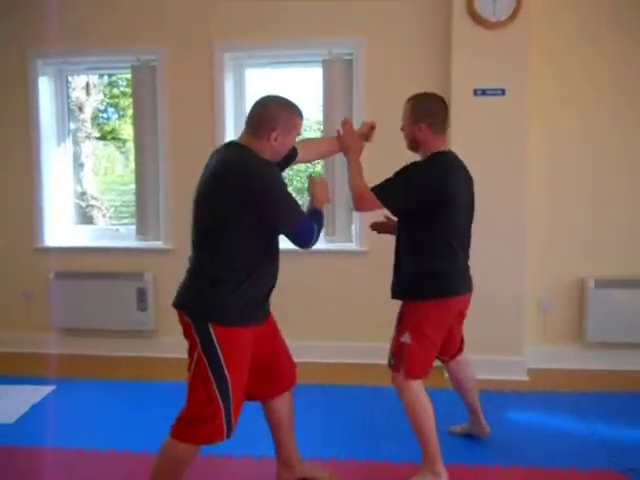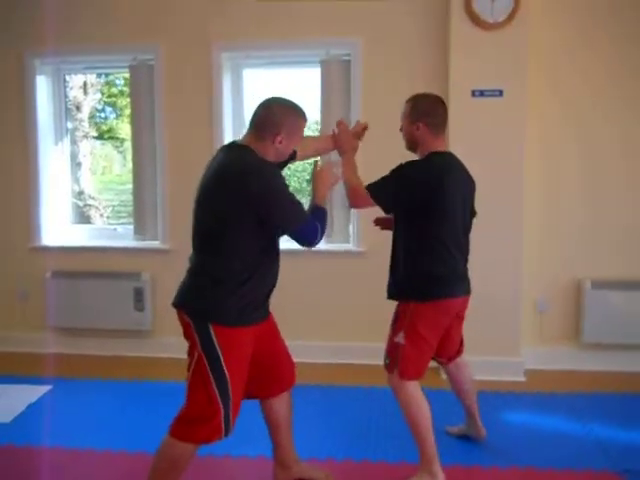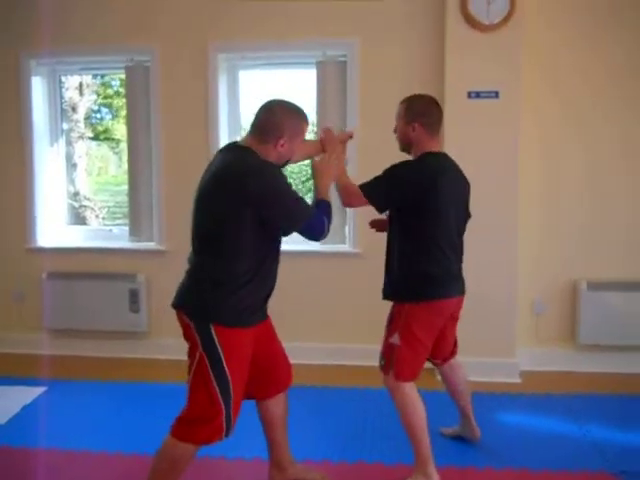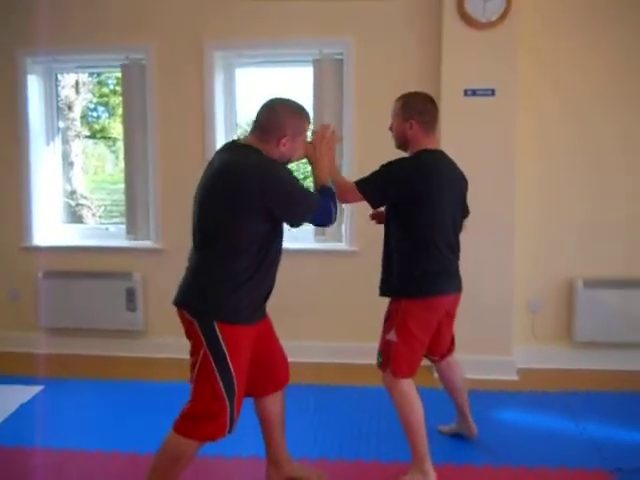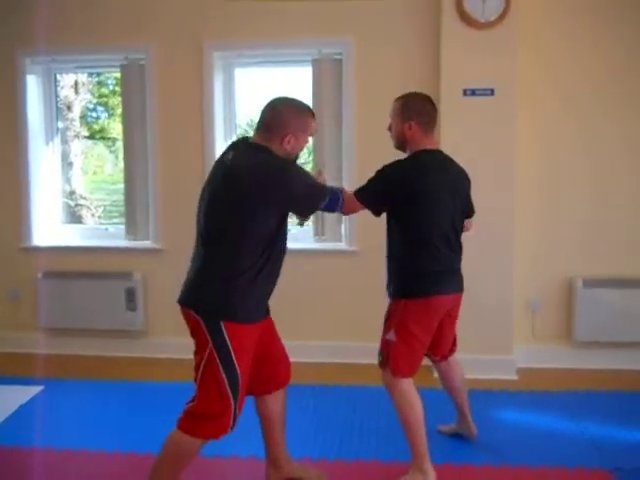
dt=0.3s
person 1, frame 1
left shoulder: (423, 173)
right shoulder: (455, 170)
left elbow: (363, 201)
left wrist: (353, 155)
right wrist: (397, 228)
left hip: (430, 292)
right hip: (455, 286)
left knee: (405, 376)
right knee: (452, 355)
right ankle: (478, 422)
person 1, frame 2
left shoulder: (417, 173)
right shoulder: (460, 172)
left elbow: (357, 198)
left wrist: (347, 155)
right wrist: (400, 224)
left hip: (426, 294)
right hip: (455, 287)
left knee: (402, 376)
right knee: (451, 357)
right ankle: (474, 424)
person 1, frame 3
left shoulder: (410, 174)
right shoulder: (455, 174)
left elbow: (351, 198)
right wrist: (395, 225)
left hip: (421, 295)
right hip: (450, 289)
left knee: (398, 377)
right knee: (445, 358)
right ankle: (469, 426)
person 1, frame 4
left shoulder: (404, 171)
right shoulder: (452, 171)
left elbow: (345, 193)
left hip: (417, 291)
right hip: (447, 284)
left knee: (396, 374)
right knee: (443, 354)
right ankle: (466, 422)
person 1, frame 5
left shoulder: (399, 174)
right shoulder: (456, 172)
left elbow: (346, 205)
left hip: (418, 291)
right hip: (450, 284)
left knee: (396, 373)
right knee: (443, 355)
right ankle: (466, 422)
person 2, frame 1
left shoulder: (237, 156)
right shoulder: (255, 174)
left elbow: (304, 152)
right elbow: (305, 235)
right wrist: (318, 201)
left hip: (245, 305)
right hip: (218, 312)
left knee: (279, 377)
right knee: (209, 415)
person 2, frame 2
left shoulder: (238, 156)
right shoulder: (256, 175)
left elbow: (298, 150)
right elbow: (309, 233)
left wrist: (341, 139)
right wrist: (321, 190)
left hip: (245, 304)
right hip: (217, 311)
left knee: (278, 377)
right knee: (207, 414)
person 2, frame 3
left shoulder: (237, 156)
right shoulder: (257, 177)
left elbow: (288, 153)
right elbow: (316, 228)
left wrist: (326, 145)
right wrist: (323, 181)
left hip: (242, 305)
right hip: (217, 312)
left knee: (274, 378)
right knee: (208, 415)
person 2, frame 4
left shoulder: (236, 153)
right shoulder: (264, 174)
right elbow: (323, 214)
left wrist: (314, 149)
right wrist: (322, 171)
left hip: (238, 302)
right hip: (217, 309)
left knee: (272, 375)
right knee: (211, 412)
person 2, frame 5
left shoulder: (241, 152)
right shoulder: (274, 172)
right elbow: (331, 200)
left wrist: (305, 189)
right wrist: (320, 190)
left hip: (239, 301)
right hip: (221, 307)
left knee: (273, 374)
right knee: (214, 409)
